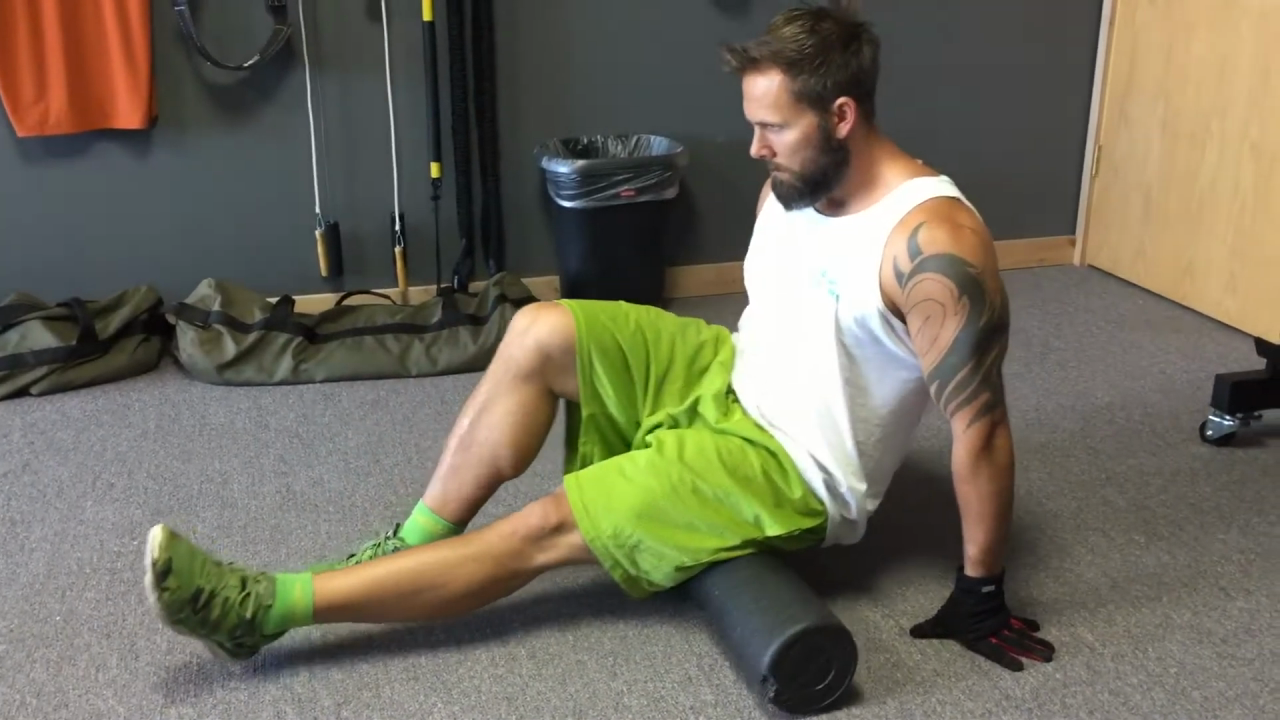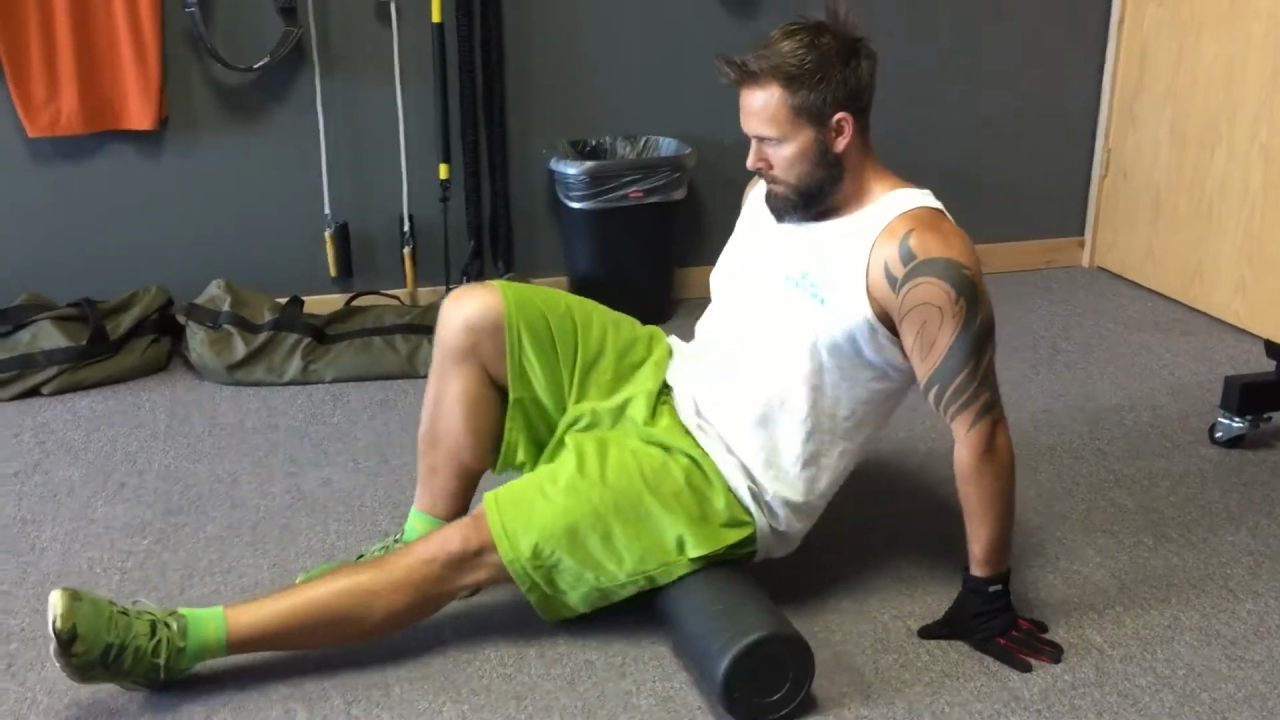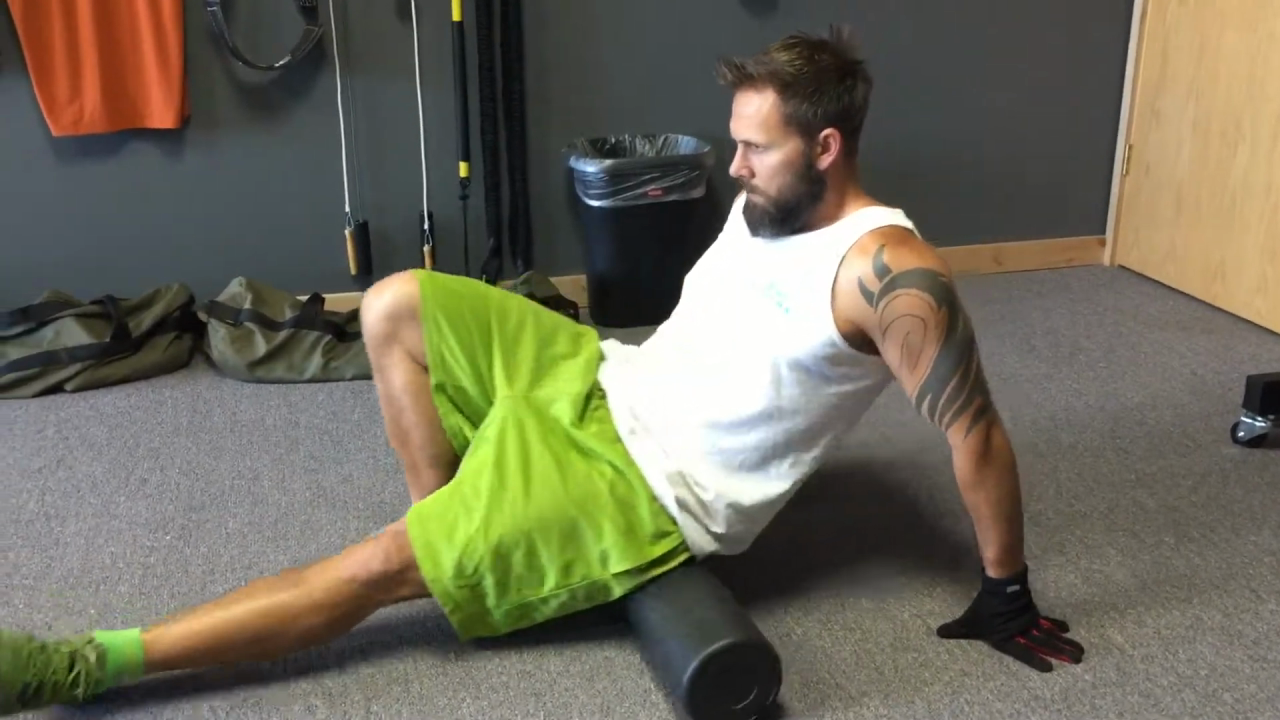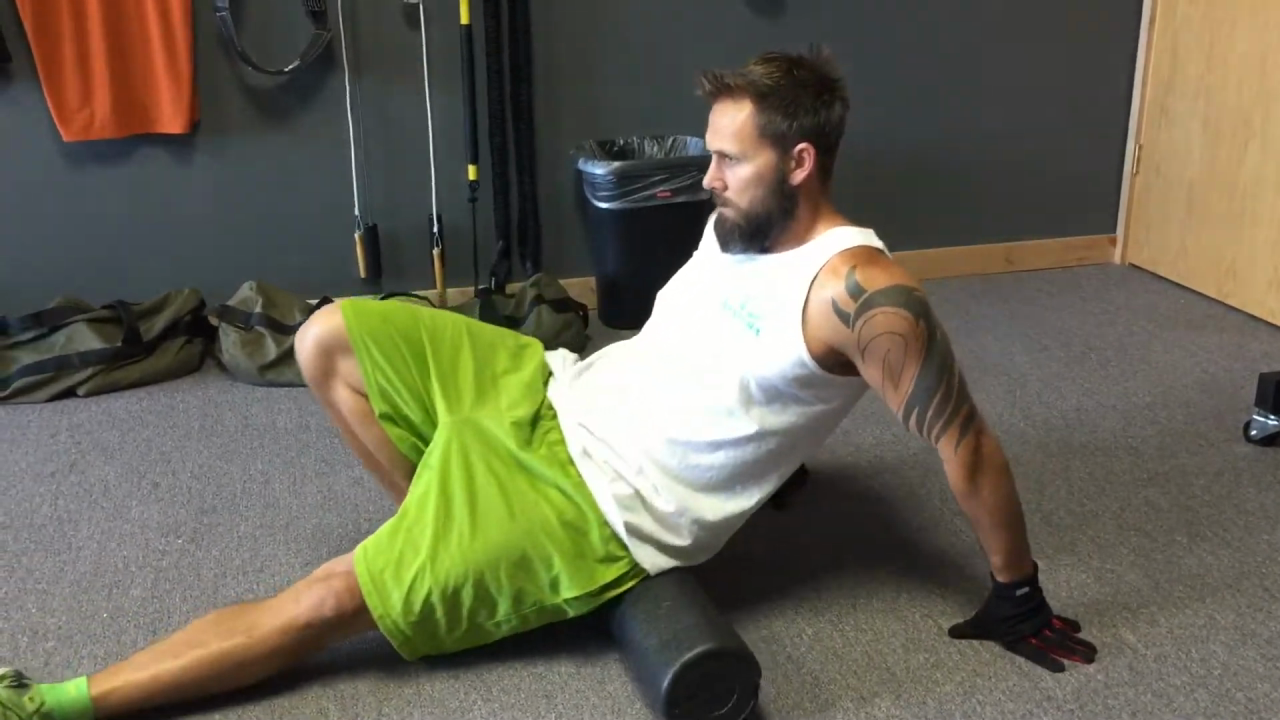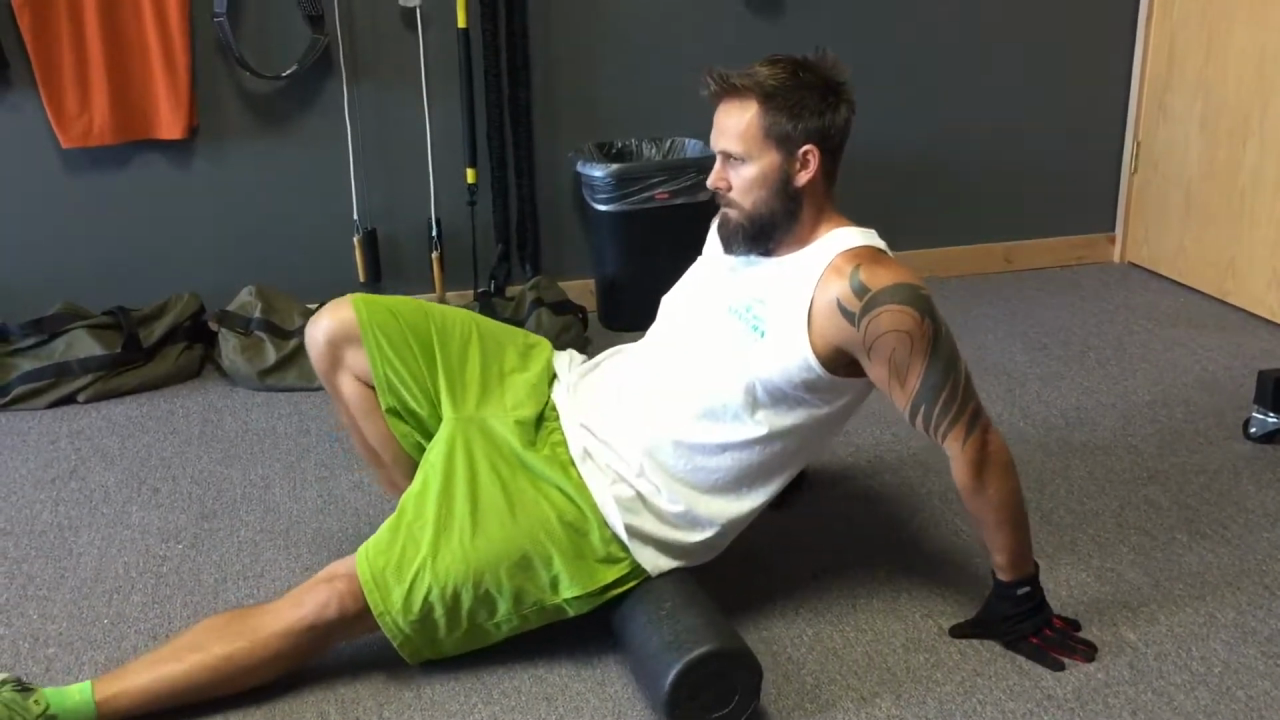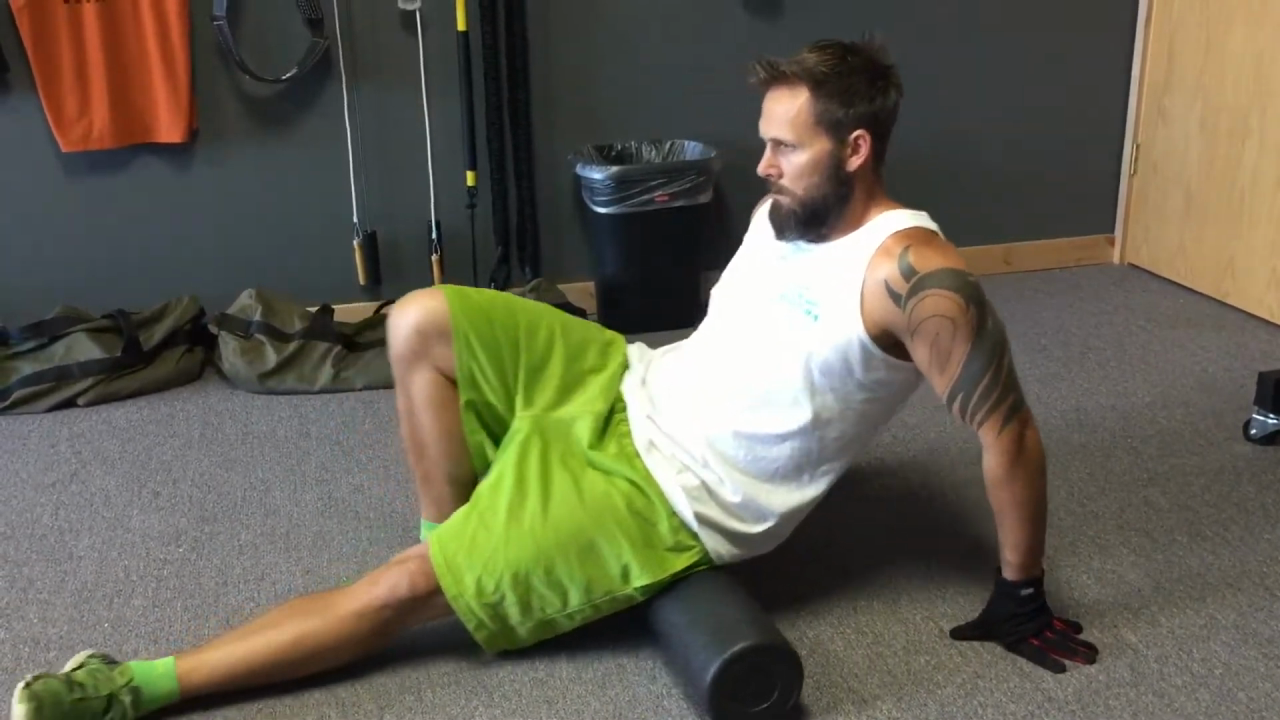
dt=0.4s
person 1, frame 1
left shoulder: (930, 242)
right shoulder: (791, 184)
left elbow: (980, 426)
left wrist: (981, 596)
left hip: (790, 471)
right hip: (730, 380)
left knee: (542, 531)
right knee: (541, 333)
left ankle: (266, 606)
right ankle: (416, 545)
person 1, frame 2
left shoulder: (914, 252)
right shoulder: (776, 188)
left elbow: (977, 427)
left wrist: (986, 596)
left hip: (715, 481)
right hip: (665, 384)
left knee: (460, 556)
right knee: (475, 316)
left ankle: (180, 641)
right ankle: (420, 533)
person 1, frame 3
left shoulder: (884, 271)
right shoulder: (765, 204)
left elbow: (975, 433)
left wrist: (1005, 595)
left hip: (644, 491)
right hip: (600, 387)
left knee: (378, 568)
right knee: (398, 305)
right ankle: (452, 521)
person 1, frame 4
left shoulder: (857, 291)
right shoulder: (744, 222)
left elbow: (965, 443)
left wrist: (1017, 599)
left hip: (599, 507)
right hip: (555, 398)
left knee: (332, 598)
right knee: (330, 339)
right ankle: (440, 534)
person 1, frame 5
left shoulder: (859, 291)
right shoulder: (745, 224)
left elbow: (971, 442)
left wrist: (1016, 597)
left hip: (601, 508)
right hip: (560, 394)
left knee: (336, 598)
right knee: (341, 331)
right ankle: (437, 535)
person 1, frame 6
left shoulder: (910, 272)
right shoulder: (786, 208)
left elbow: (1007, 432)
left wrist: (1020, 597)
left hip: (672, 501)
right hip: (624, 391)
left knee: (406, 589)
right knee: (425, 321)
right ankle: (449, 535)
